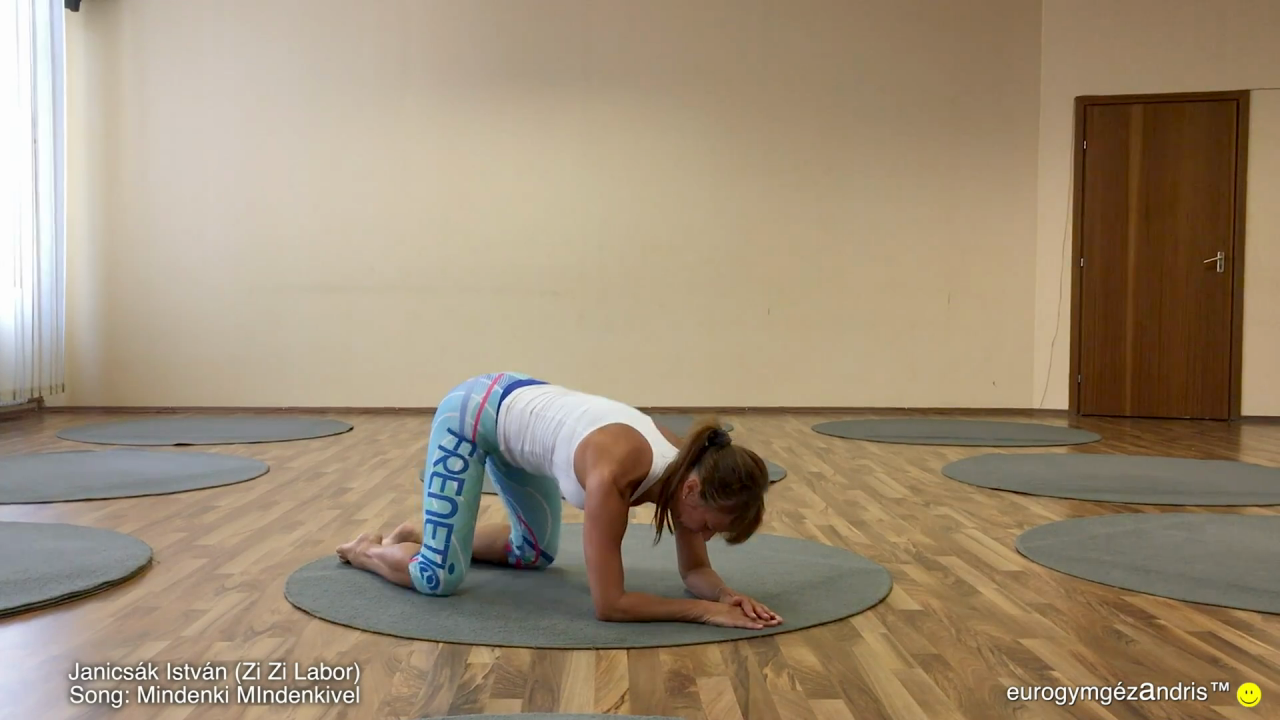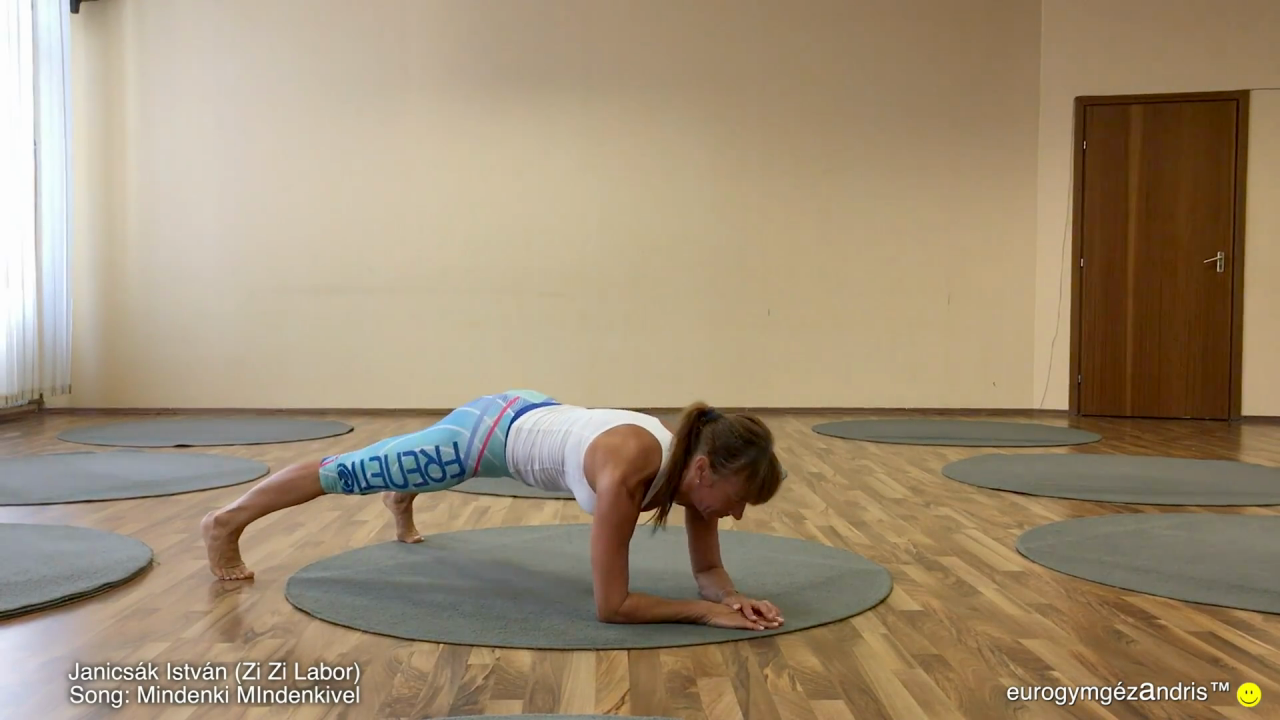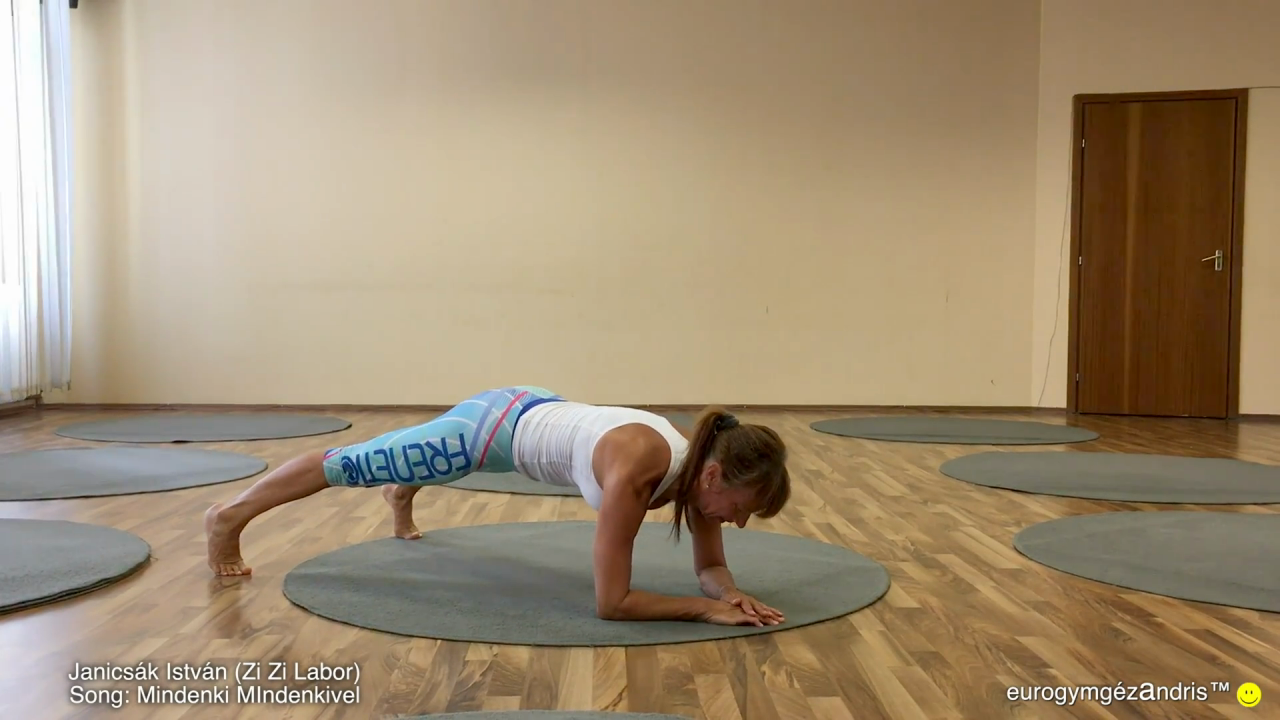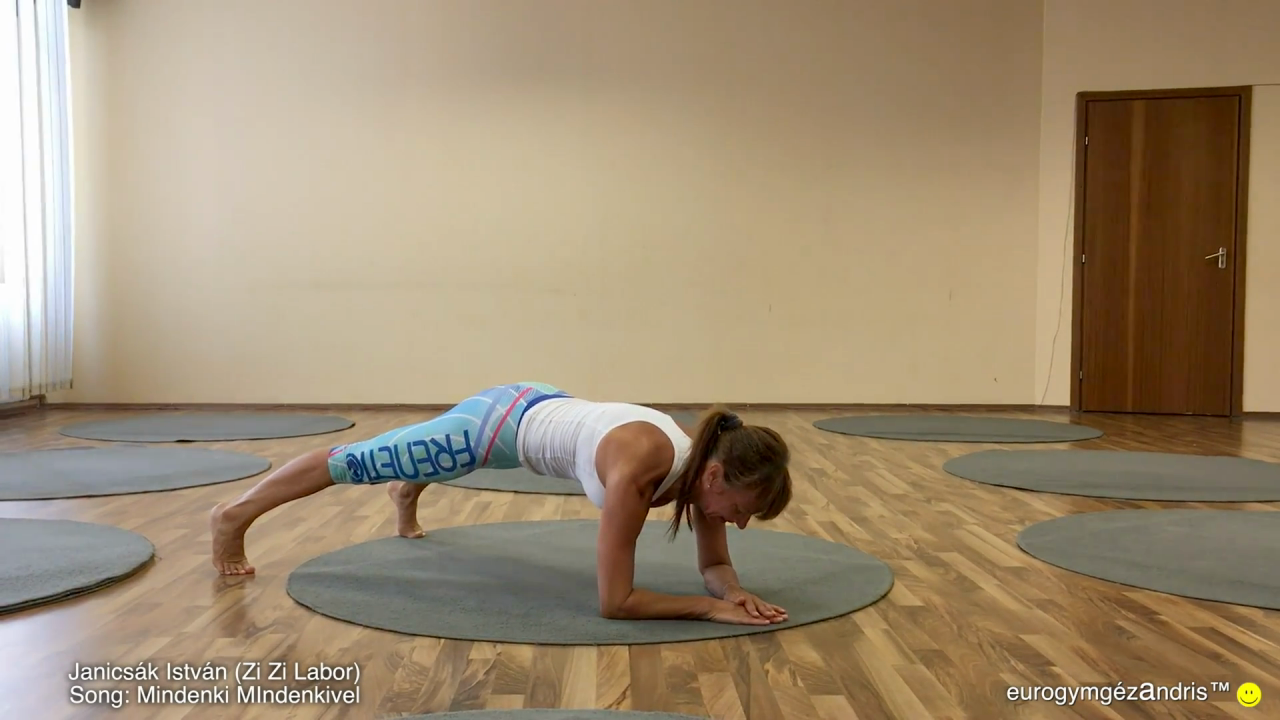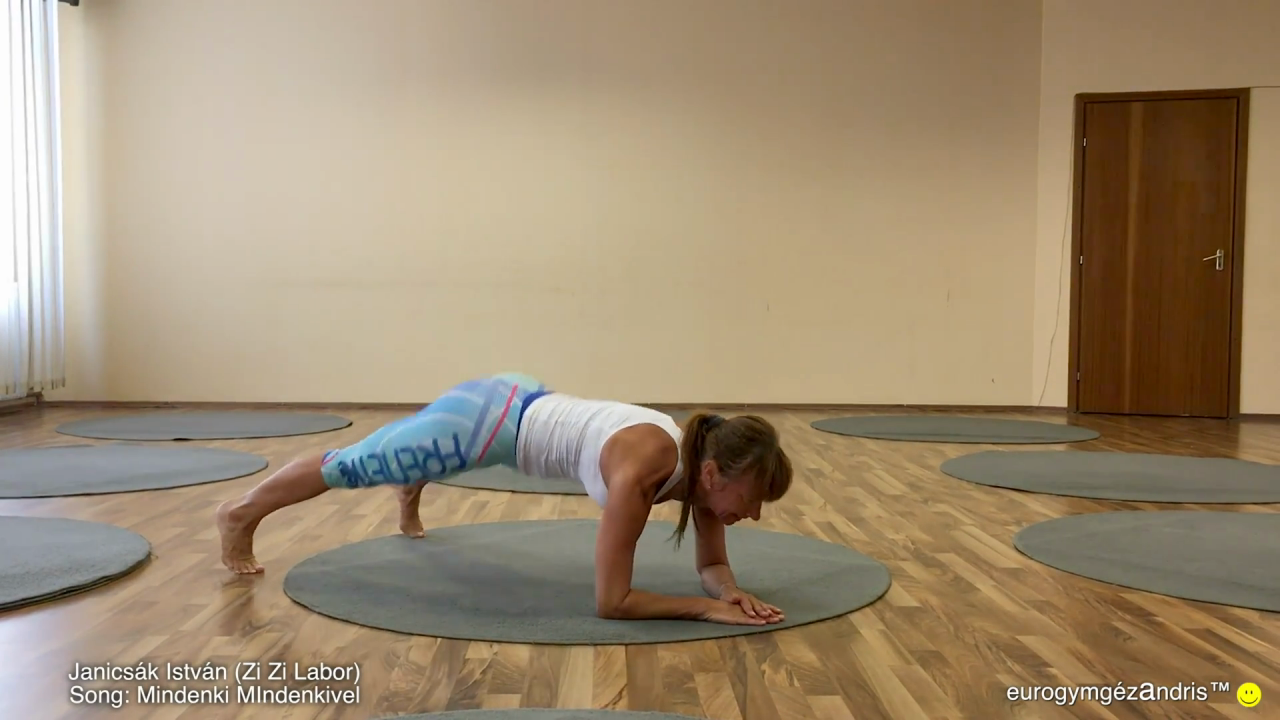
dt=1s
person 1, frame 1
left shoulder: (689, 468)
right shoulder: (613, 473)
left elbow: (695, 571)
right elbow: (609, 604)
left wrist: (726, 596)
right wrist: (707, 611)
left hip: (514, 409)
right hip: (471, 412)
left knee: (535, 554)
right knee: (440, 579)
left ankle: (424, 532)
right ankle: (367, 552)
person 1, frame 2
left shoulder: (694, 463)
right shoulder: (626, 471)
left elbow: (707, 571)
right elbow: (611, 605)
left wrist: (734, 597)
right wrist: (709, 612)
left hip: (533, 418)
right hip: (494, 430)
right knee: (353, 471)
left ankle: (402, 501)
right ankle: (225, 522)
person 1, frame 3
left shoulder: (701, 461)
right shoulder: (636, 469)
left elbow: (710, 565)
right elbow: (611, 602)
left wrist: (732, 592)
right wrist: (709, 609)
left hip: (537, 413)
right hip: (499, 424)
right knee: (359, 462)
left ankle: (401, 498)
right ankle: (229, 515)
person 1, frame 4
left shoulder: (705, 459)
right shoulder: (639, 466)
left elbow: (714, 564)
right elbow: (614, 601)
left wrist: (735, 591)
right wrist: (712, 609)
left hip: (543, 410)
right hip: (504, 421)
right knee: (364, 460)
left ankle: (406, 495)
right ankle: (234, 515)
person 1, frame 5
left shoulder: (702, 459)
right shoulder: (641, 468)
left elbow: (711, 564)
right elbow: (611, 601)
left wrist: (730, 590)
right wrist: (708, 609)
left hip: (526, 403)
right hip: (491, 417)
right knee: (355, 466)
left ankle: (408, 501)
right ankle: (240, 516)
